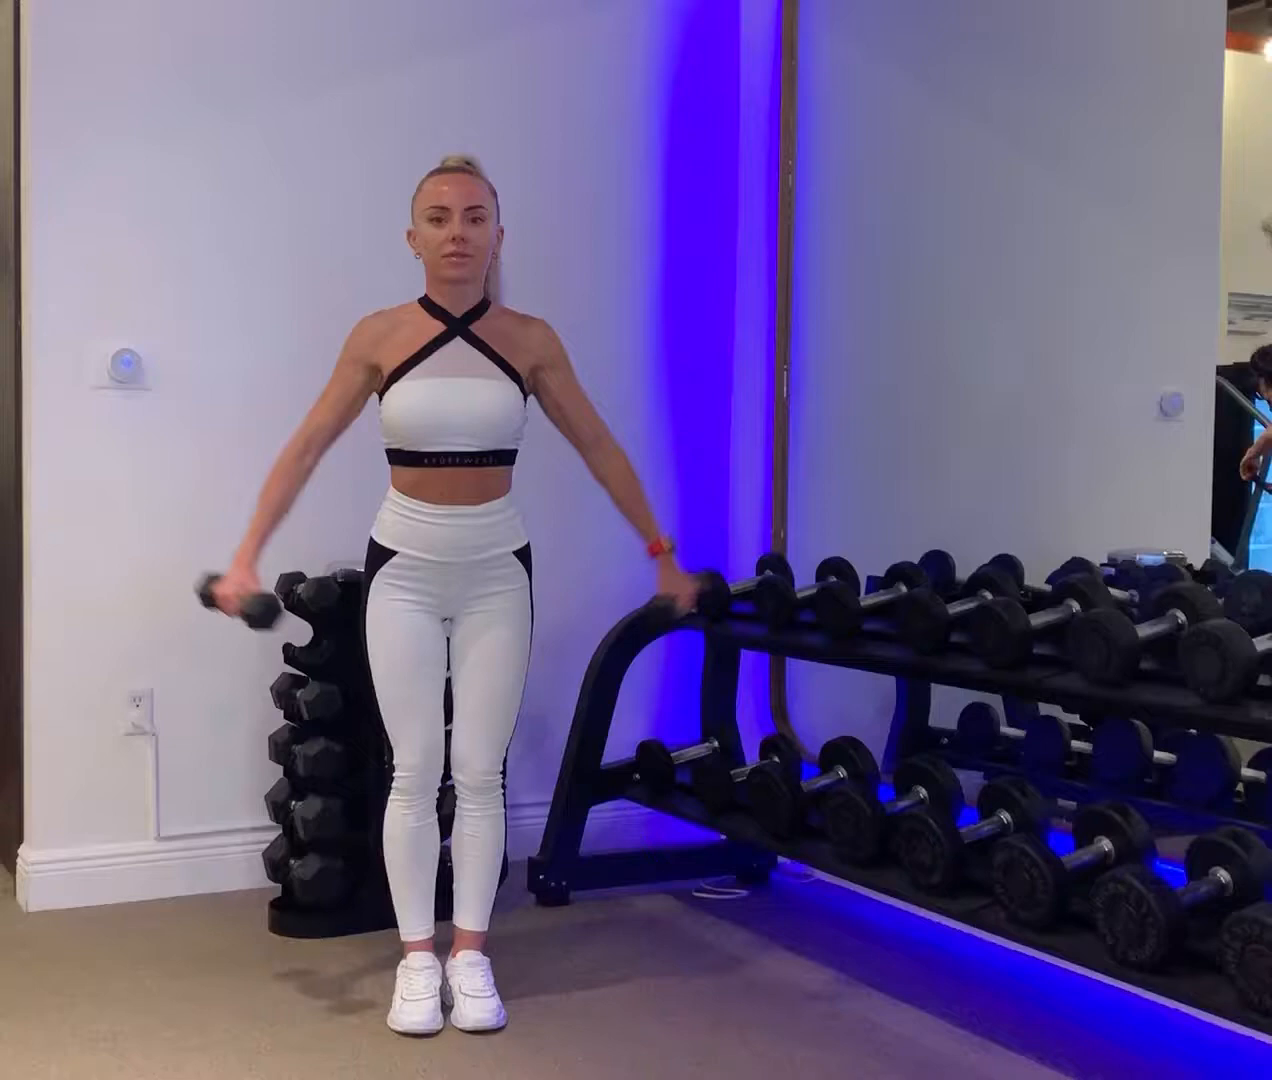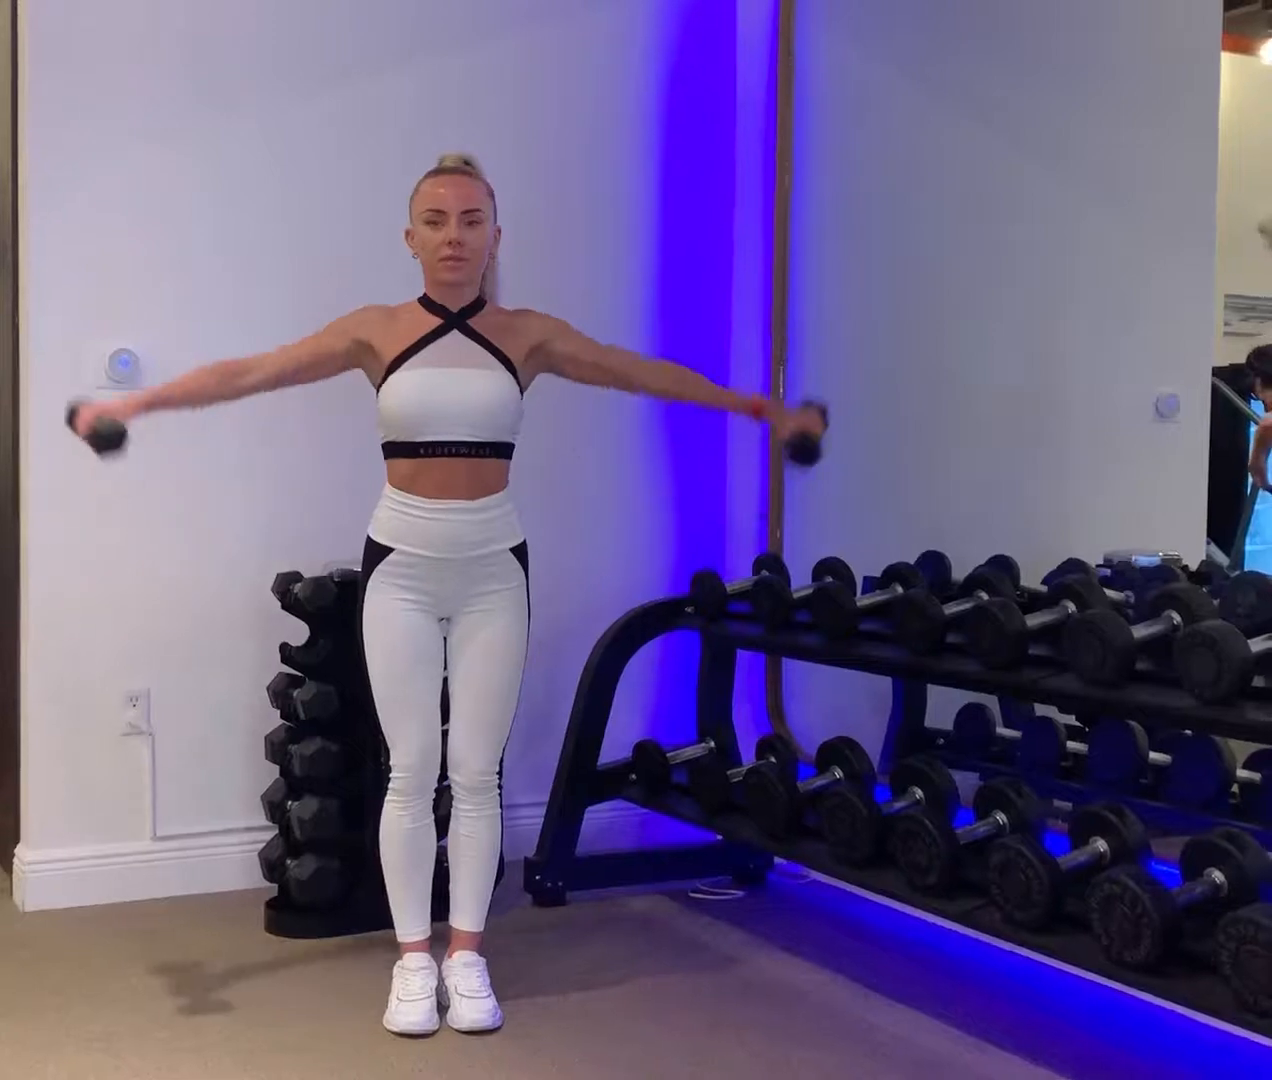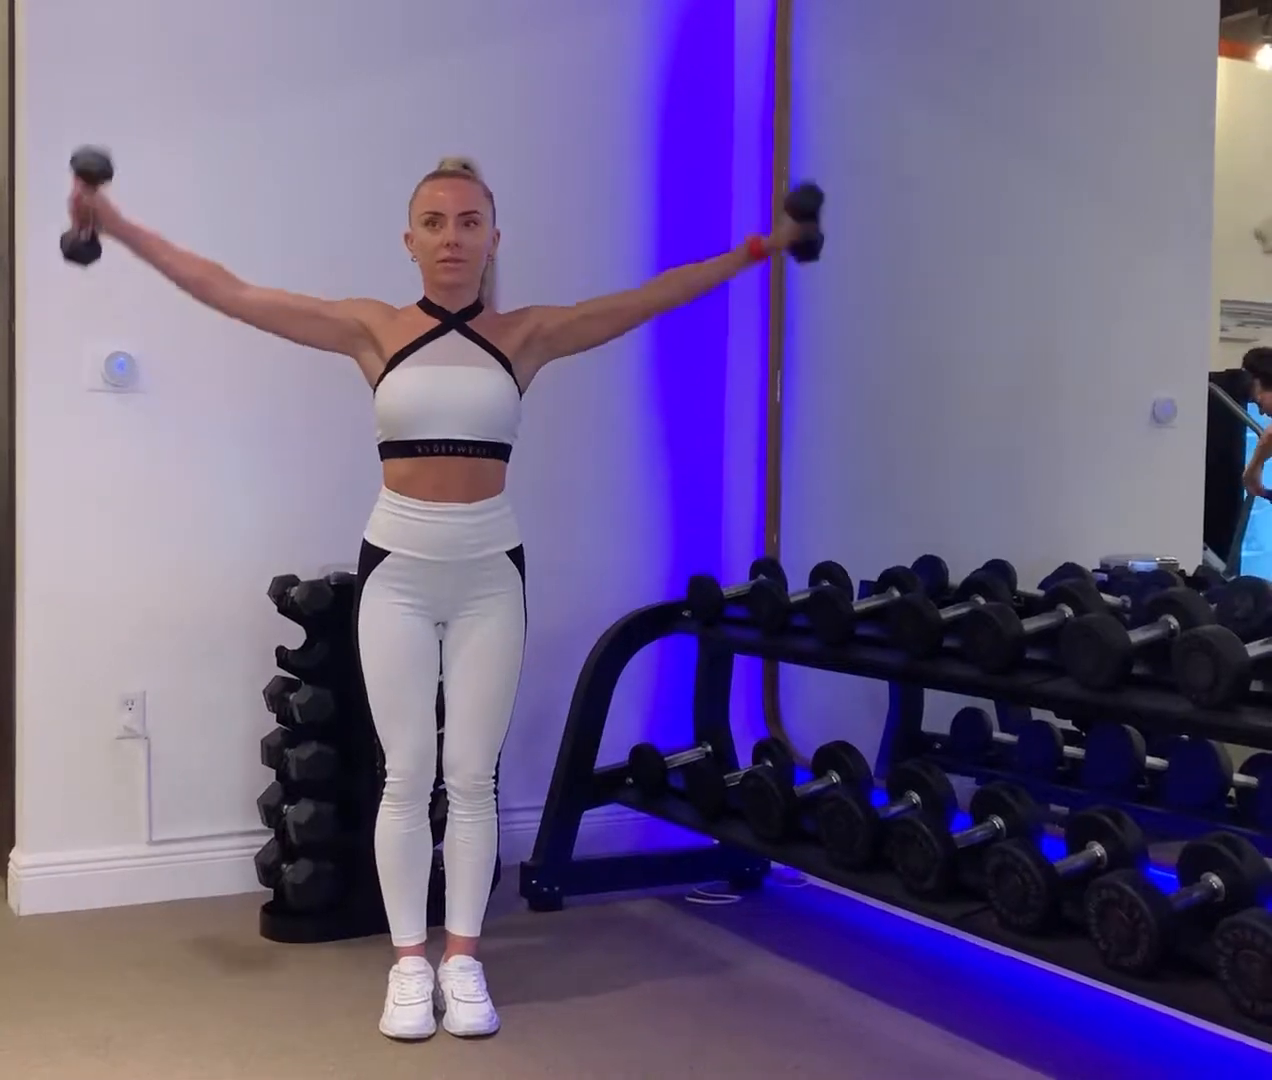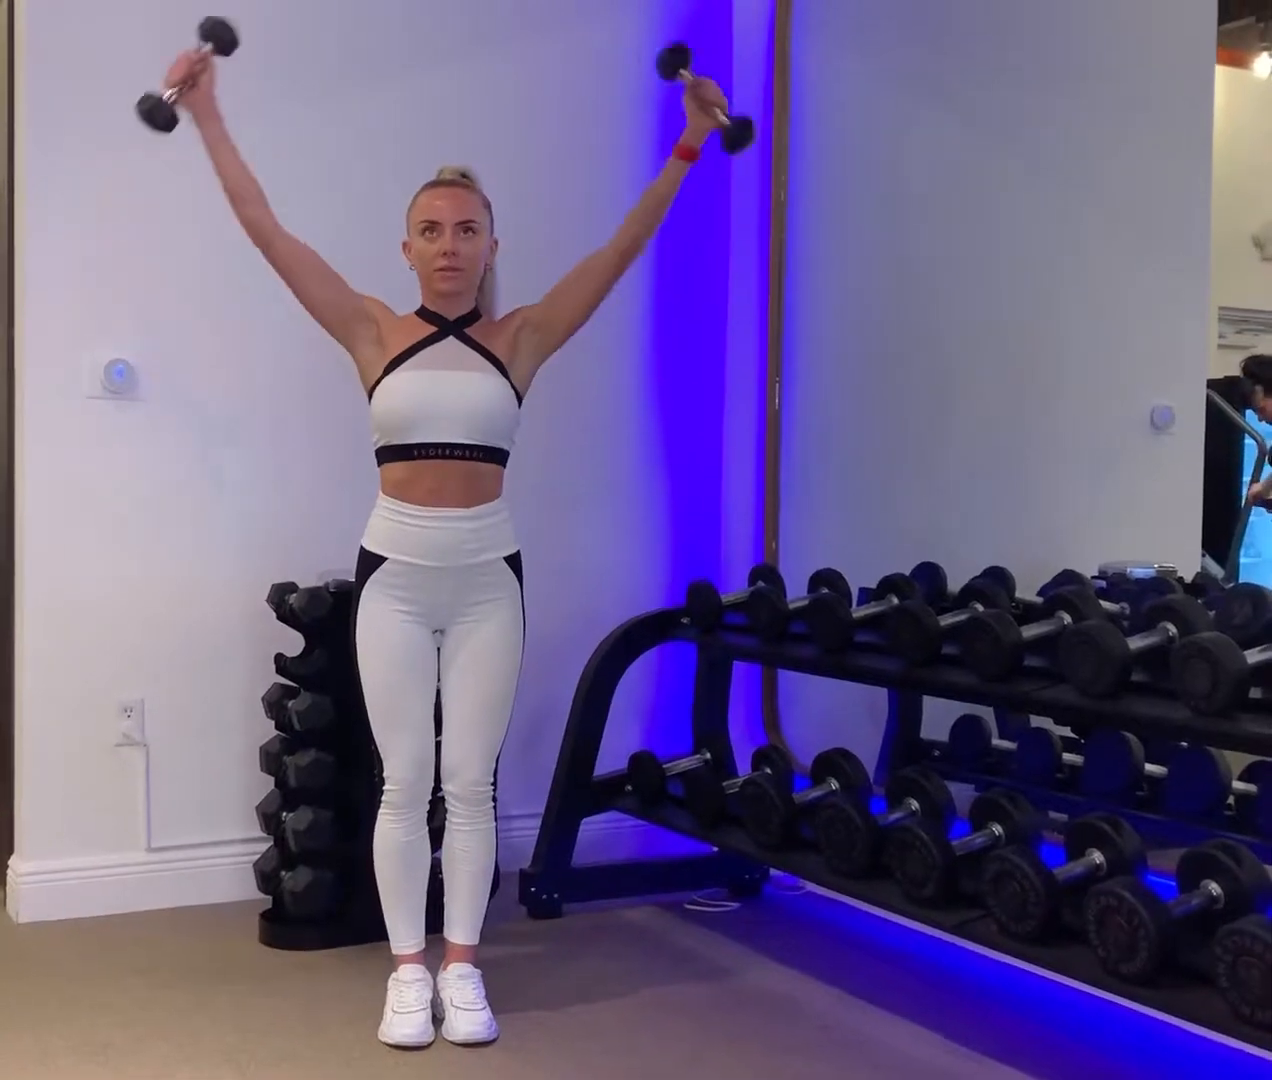
dt=0.3s
person 1, frame 1
left shoulder: (530, 339)
right shoulder: (380, 334)
left elbow: (600, 447)
right elbow: (305, 444)
left wrist: (660, 550)
right wrist: (248, 552)
left hip: (494, 572)
right hip: (404, 568)
left knee: (479, 772)
right knee: (414, 771)
left ankle: (470, 954)
right ankle: (417, 955)
person 1, frame 2
left shoulder: (528, 332)
right shoulder: (376, 329)
left elbow: (645, 375)
right elbow: (252, 373)
left wrist: (761, 408)
right wrist: (136, 404)
left hip: (492, 568)
right hip: (401, 565)
left knee: (476, 771)
right knee: (411, 770)
left ankle: (466, 953)
right ankle: (413, 955)
person 1, frame 3
left shoulder: (525, 333)
right shoulder: (373, 326)
left elbow: (651, 297)
right elbow: (234, 296)
left wrist: (758, 247)
right wrist: (121, 229)
left hip: (489, 568)
right hip: (398, 564)
left knee: (473, 775)
right knee: (408, 775)
left ankle: (463, 957)
right ankle: (409, 959)
person 1, frame 4
left shoulder: (519, 339)
right shoulder: (374, 333)
left elbow: (626, 245)
right elbow: (263, 228)
left wrist: (689, 149)
right wrist: (205, 113)
left hip: (486, 580)
right hip: (395, 576)
left knee: (470, 783)
right knee: (405, 781)
left ankle: (462, 965)
right ankle: (408, 966)
